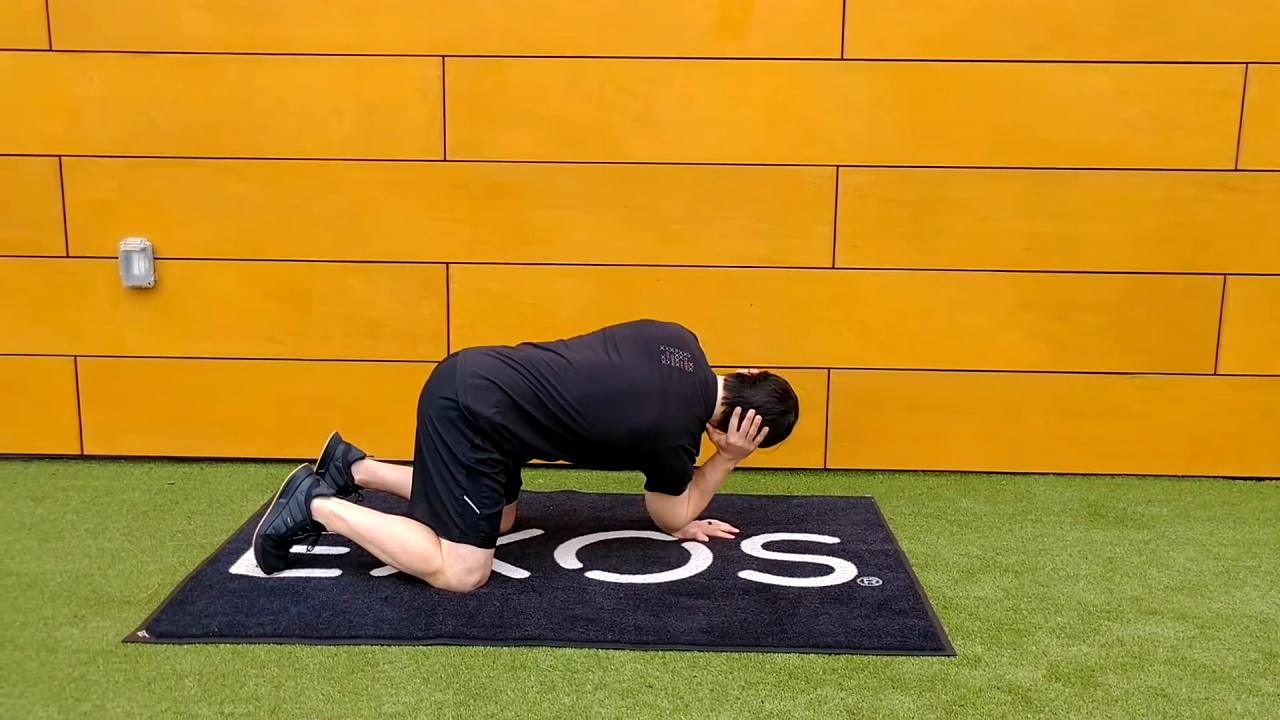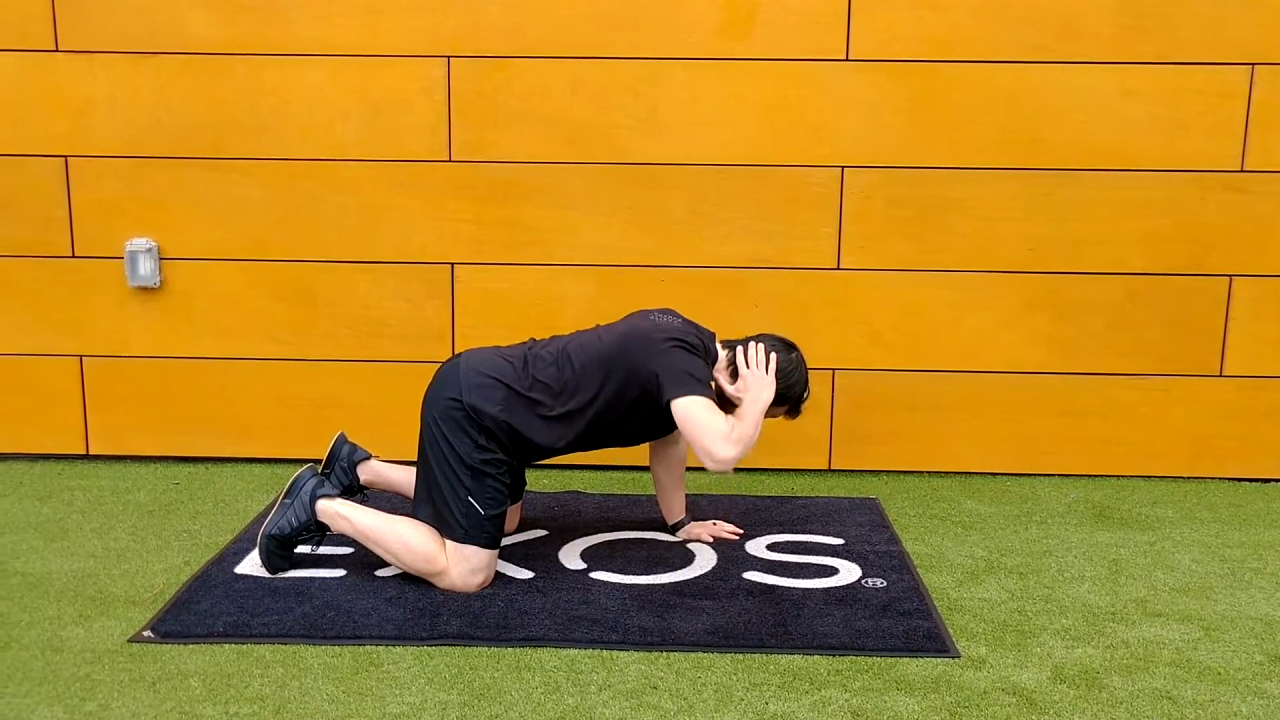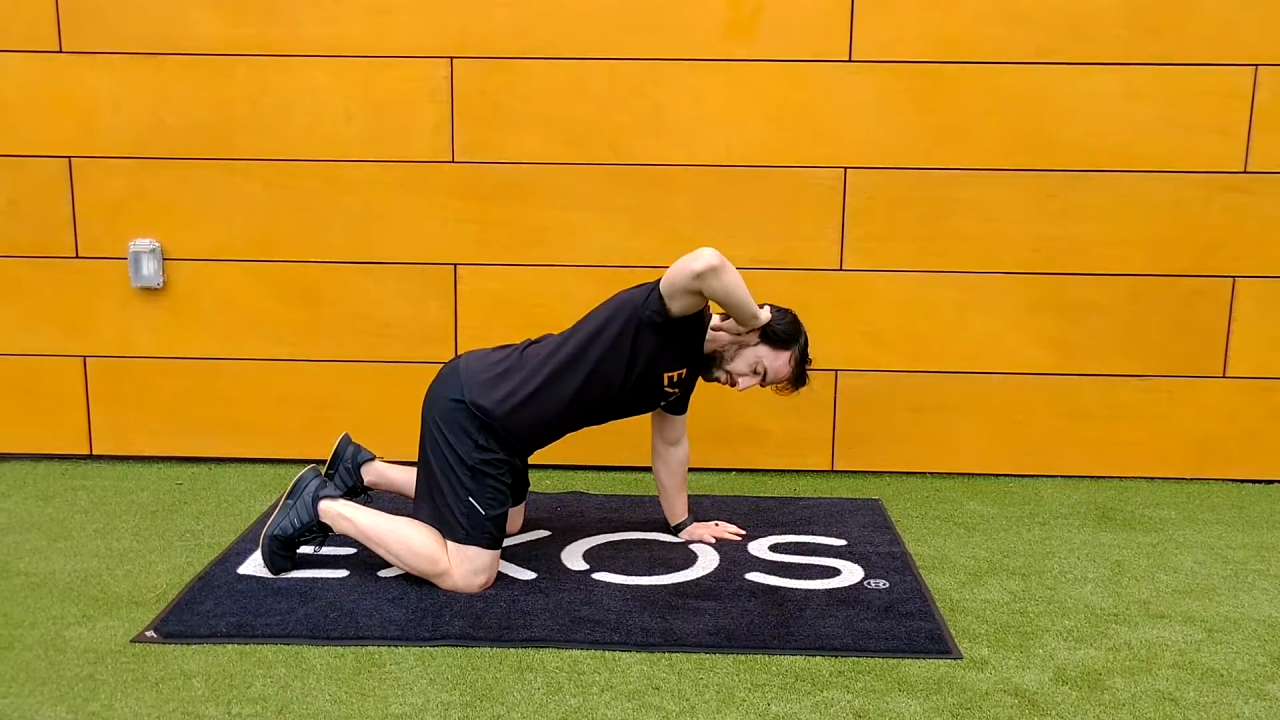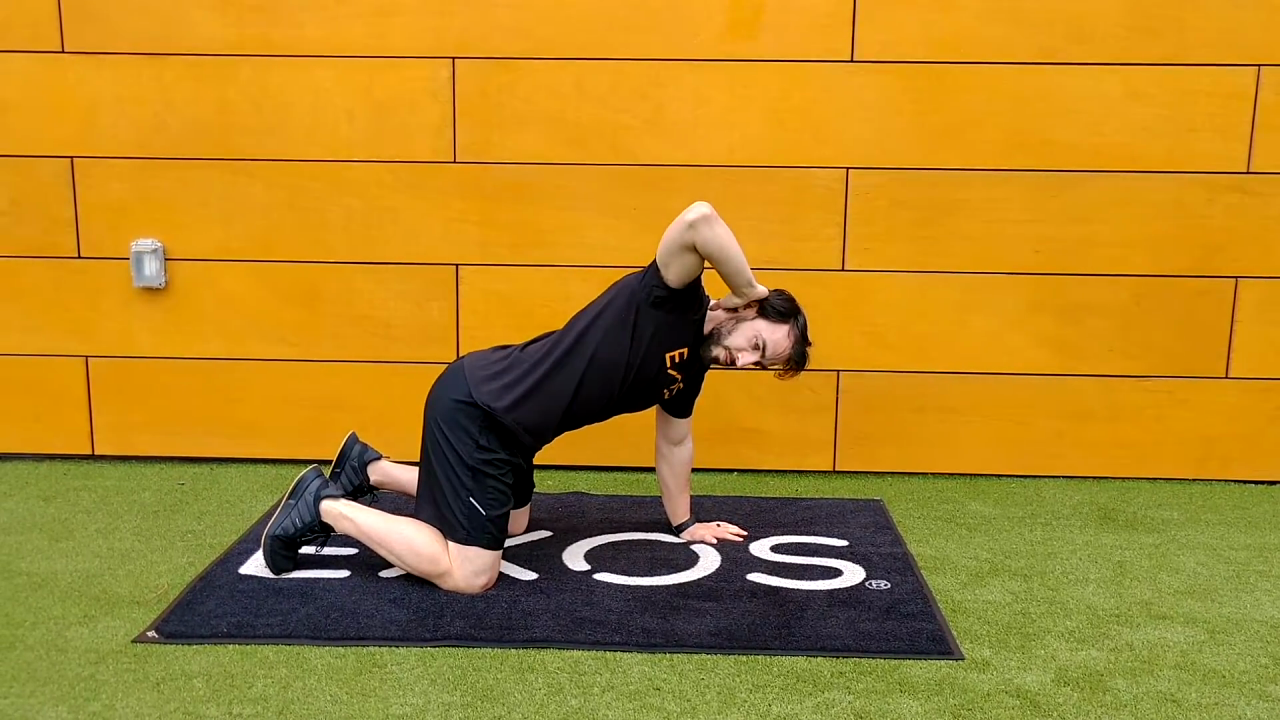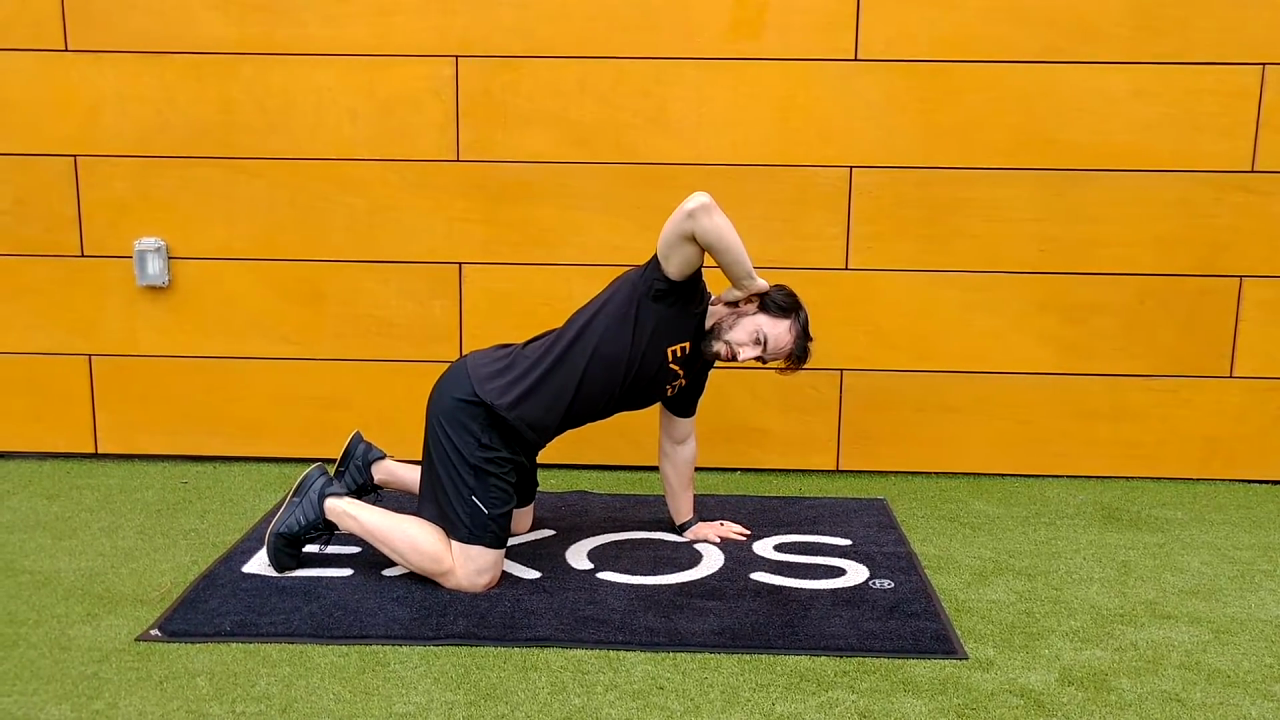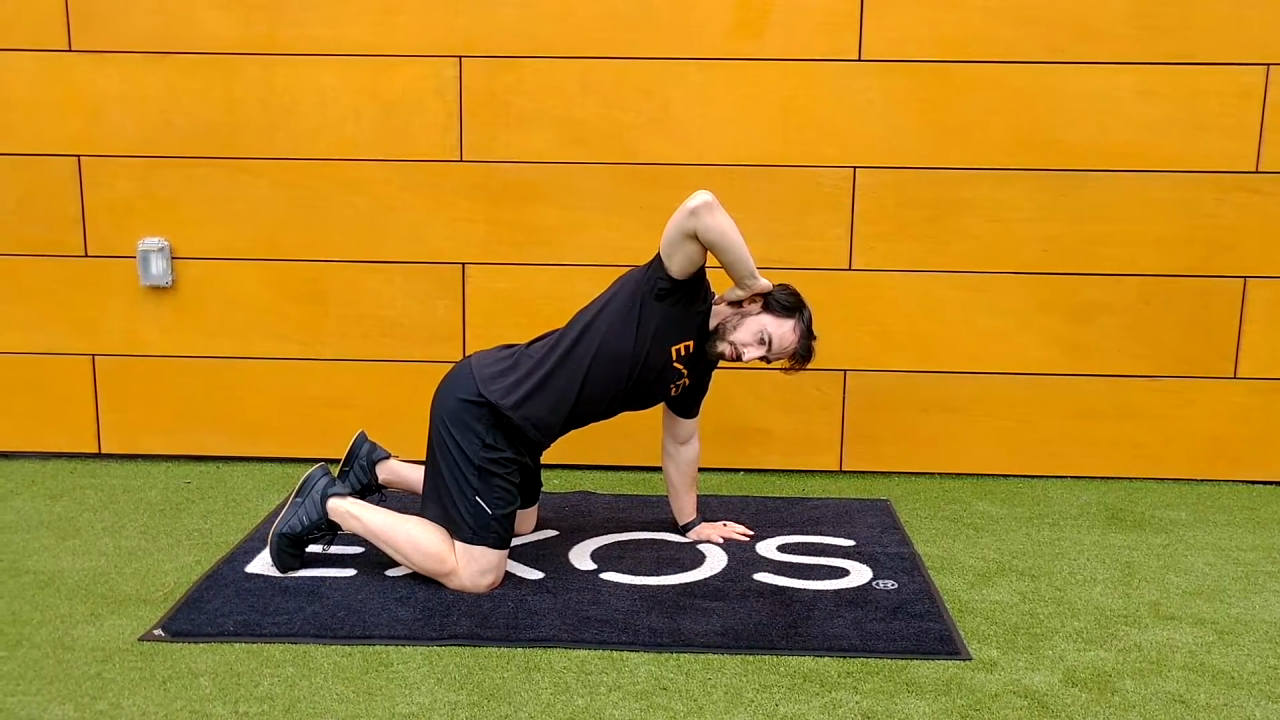
dt=0.5s
person 1, frame 1
left shoulder: (681, 346)
right shoulder: (676, 425)
right elbow: (668, 518)
left wrist: (684, 517)
right wrist: (727, 459)
left hip: (473, 380)
right hip: (469, 412)
left knee: (499, 518)
right knee: (461, 572)
left ankle: (351, 466)
right ankle: (316, 504)
person 1, frame 2
left shoulder: (682, 341)
right shoulder: (682, 357)
left elbow: (667, 435)
right elbow: (720, 451)
left wrist: (679, 521)
right wrist: (758, 399)
left hip: (480, 388)
right hip: (471, 409)
left knee: (502, 519)
right knee: (466, 573)
left ankle: (358, 468)
right ankle: (321, 505)
person 1, frame 3
left shoulder: (687, 363)
right shoulder: (675, 321)
left elbow: (670, 440)
right elbow: (704, 265)
left wrist: (681, 522)
right wrist: (754, 318)
left hip: (490, 409)
right hip: (470, 409)
left knee: (506, 521)
right knee: (469, 573)
left ankle: (361, 468)
right ankle: (324, 506)
person 1, frame 4
left shoulder: (691, 363)
right shoulder: (674, 304)
left elbow: (674, 442)
right elbow: (699, 220)
left wrist: (684, 523)
right wrist: (750, 291)
left hip: (497, 415)
right hip: (474, 407)
left knee: (511, 524)
right knee: (470, 574)
left ankle: (368, 467)
right ankle: (325, 505)
person 1, frame 5
left shoulder: (695, 363)
right shoulder: (673, 296)
left elbow: (677, 440)
right elbow: (696, 210)
left wrist: (687, 521)
right wrist: (750, 282)
left hip: (504, 417)
right hip: (476, 405)
left knee: (516, 522)
right knee: (473, 573)
left ankle: (371, 466)
right ankle: (328, 503)
person 1, frame 6
left shoulder: (699, 362)
right shoulder: (679, 296)
left elbow: (680, 441)
right elbow: (700, 209)
left wrist: (690, 522)
right wrist: (753, 284)
left hip: (508, 417)
right hip: (481, 406)
left knee: (520, 523)
right knee: (477, 574)
left ankle: (377, 467)
right ankle: (330, 504)
